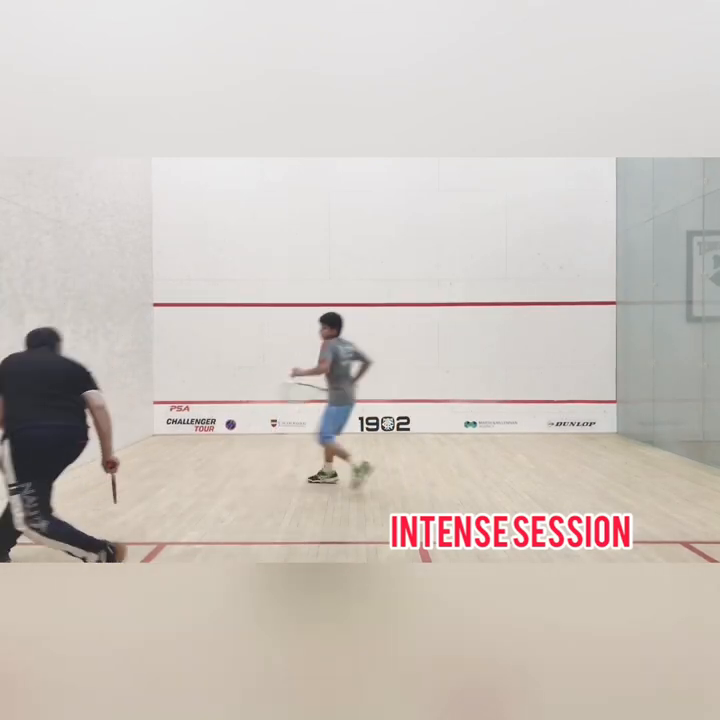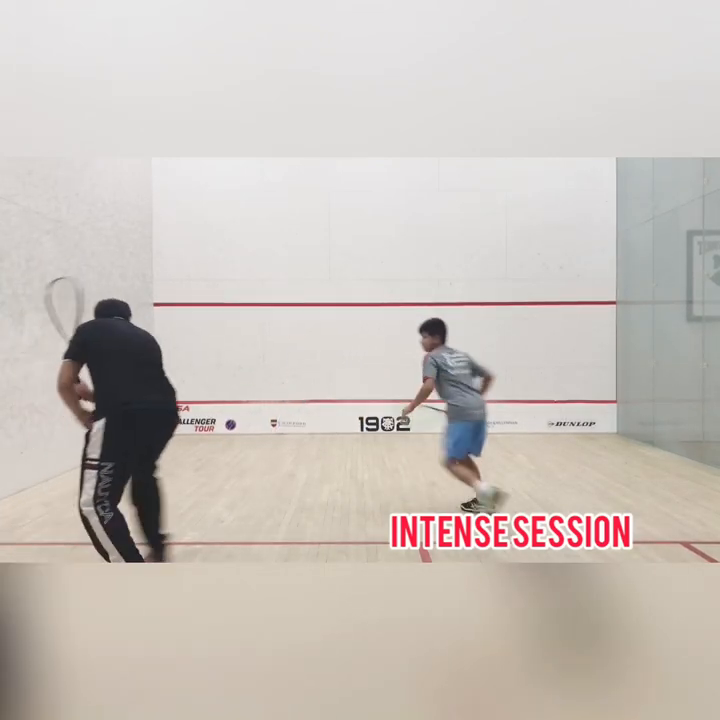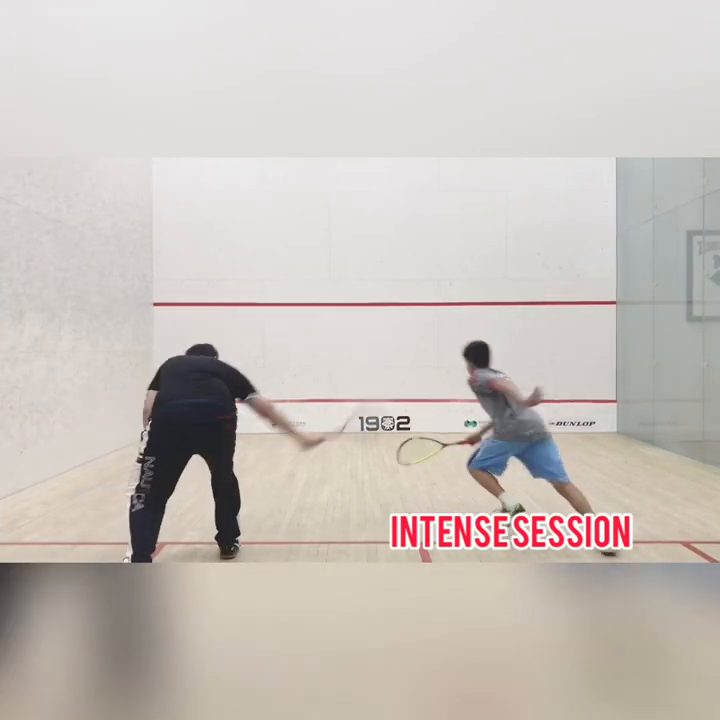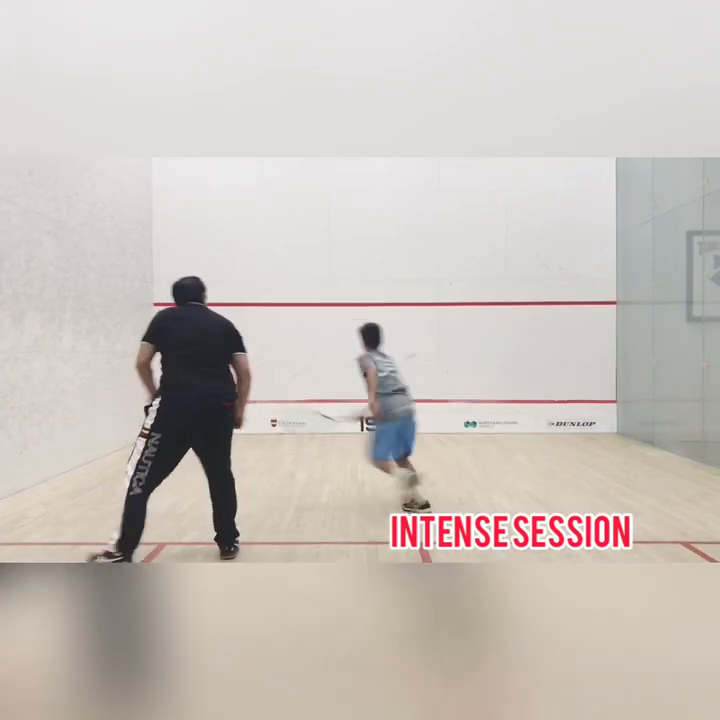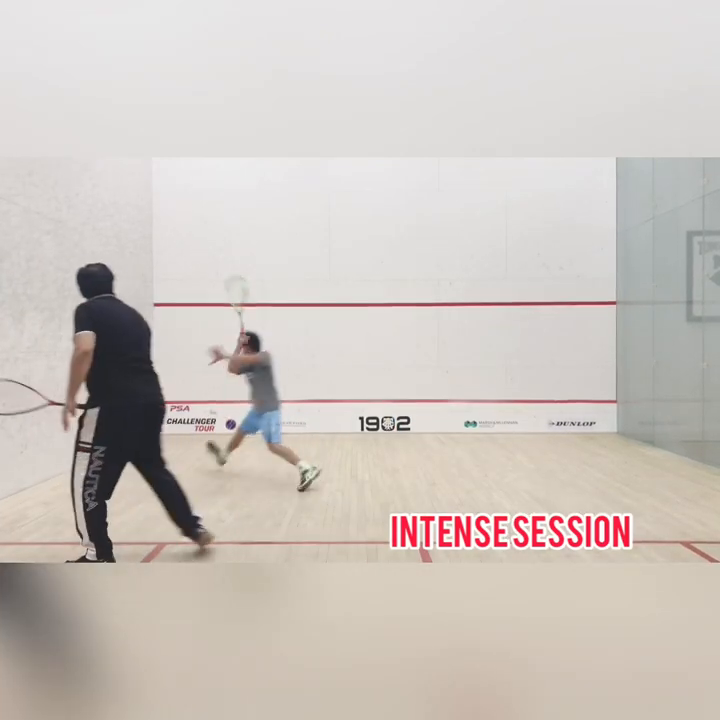
dt=0.5s
person 1, frame 1
right shoulder: (74, 367)
right elbow: (99, 407)
right wrist: (108, 452)
left hip: (27, 436)
right hip: (73, 434)
left knee: (32, 521)
right knee: (29, 495)
left ankle: (103, 554)
person 1, frame 2
left shoulder: (89, 330)
right shoulder: (146, 339)
left elbow: (64, 384)
left wrist: (84, 417)
right wrist: (89, 392)
left hip: (121, 416)
right hip: (163, 414)
left knee: (95, 503)
right knee: (143, 476)
right ankle: (157, 548)
person 1, frame 3
left shoulder: (170, 366)
right shoulder: (227, 370)
left elbow: (148, 408)
right elbow: (265, 407)
left wrist: (154, 440)
right wrist: (300, 436)
left hip: (167, 418)
right hip: (217, 417)
left knee: (148, 496)
right knee: (223, 478)
left ankle: (139, 563)
right ankle: (228, 542)
person 1, frame 4
left shoulder: (165, 318)
right shoulder: (224, 324)
left elbow: (142, 362)
right elbow: (244, 371)
left wrist: (154, 394)
right wrist: (239, 409)
left hip: (176, 401)
right hip: (219, 403)
left knee: (143, 475)
right knee: (221, 474)
left ankle: (121, 550)
right ankle: (228, 542)
person 1, frame 5
left shoulder: (87, 310)
right shoulder: (135, 316)
left elbow: (84, 350)
left wrist: (71, 397)
left hip: (112, 406)
right hip: (151, 401)
left knee: (89, 482)
right knee: (155, 469)
left ankle: (98, 556)
right ankle: (195, 528)
person 2, frame 1
left shoulder: (328, 344)
right shoulder: (348, 345)
left elbow: (324, 368)
right elbow: (367, 362)
left wrist: (302, 373)
left hip: (339, 400)
right hip: (345, 398)
left knee: (326, 440)
right knee: (328, 436)
left ankle: (357, 467)
right ankle: (327, 471)
person 2, frame 2
left shoulder: (431, 358)
right shoulder: (462, 355)
left elbow: (428, 387)
right elbow: (488, 376)
left wrist: (411, 406)
left hip: (461, 416)
right hip: (479, 412)
left knee: (451, 463)
right knee: (462, 457)
left ankle: (486, 491)
right ankle: (481, 499)
person 2, frame 3
left shoulder: (476, 378)
right shoulder: (496, 375)
left elbow: (501, 384)
left wrist: (523, 400)
right wrist: (480, 433)
left hip: (511, 432)
right hip: (537, 430)
left knee: (476, 467)
right knee: (564, 484)
left ankle: (511, 505)
person 2, frame 4
left shoulder: (365, 358)
right shoulder: (388, 360)
left elbow: (372, 373)
left wrist: (372, 401)
right wrist: (376, 403)
left hip: (388, 414)
right hip: (406, 411)
left knee: (379, 460)
right knee: (400, 458)
left ankle: (404, 475)
right ankle: (418, 499)
person 2, frame 5
left shoulder: (264, 357)
right shoulder: (246, 364)
left elbow: (239, 362)
right elbow: (233, 368)
left wrist: (224, 355)
left hip: (269, 408)
right hip: (258, 408)
left knee: (273, 445)
right knee: (241, 431)
left ankle: (307, 470)
right ankle: (223, 455)
